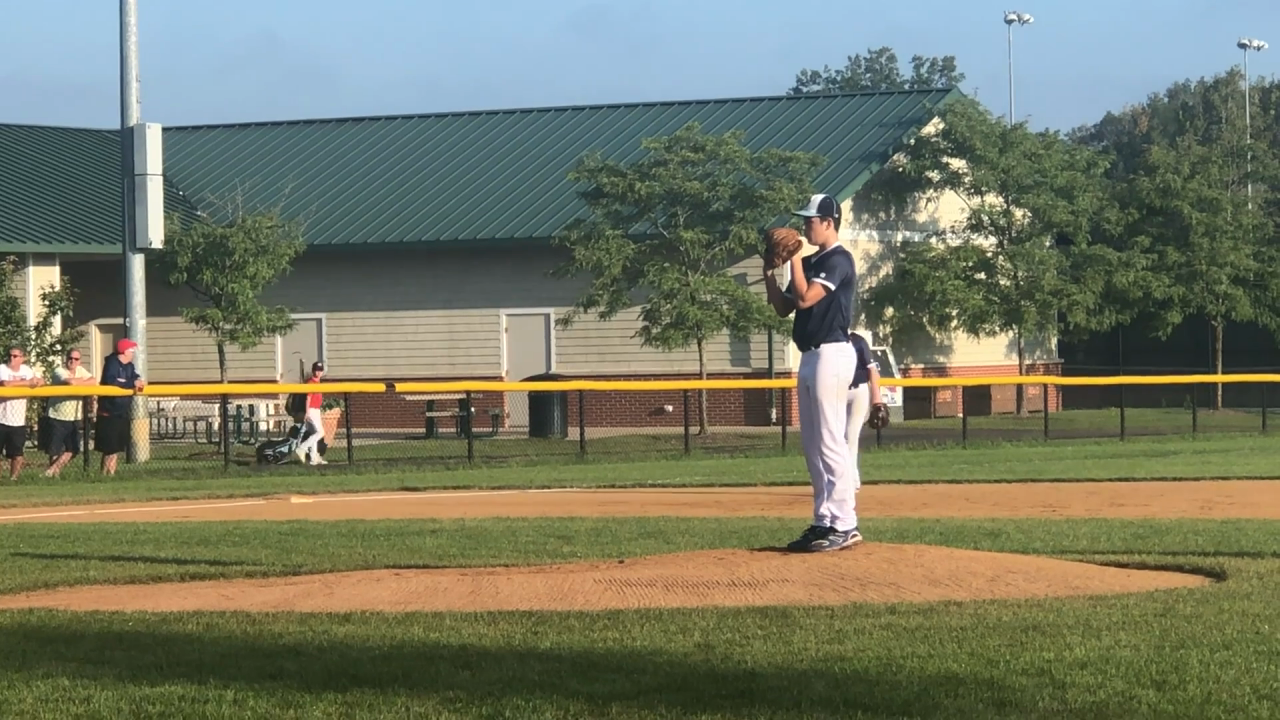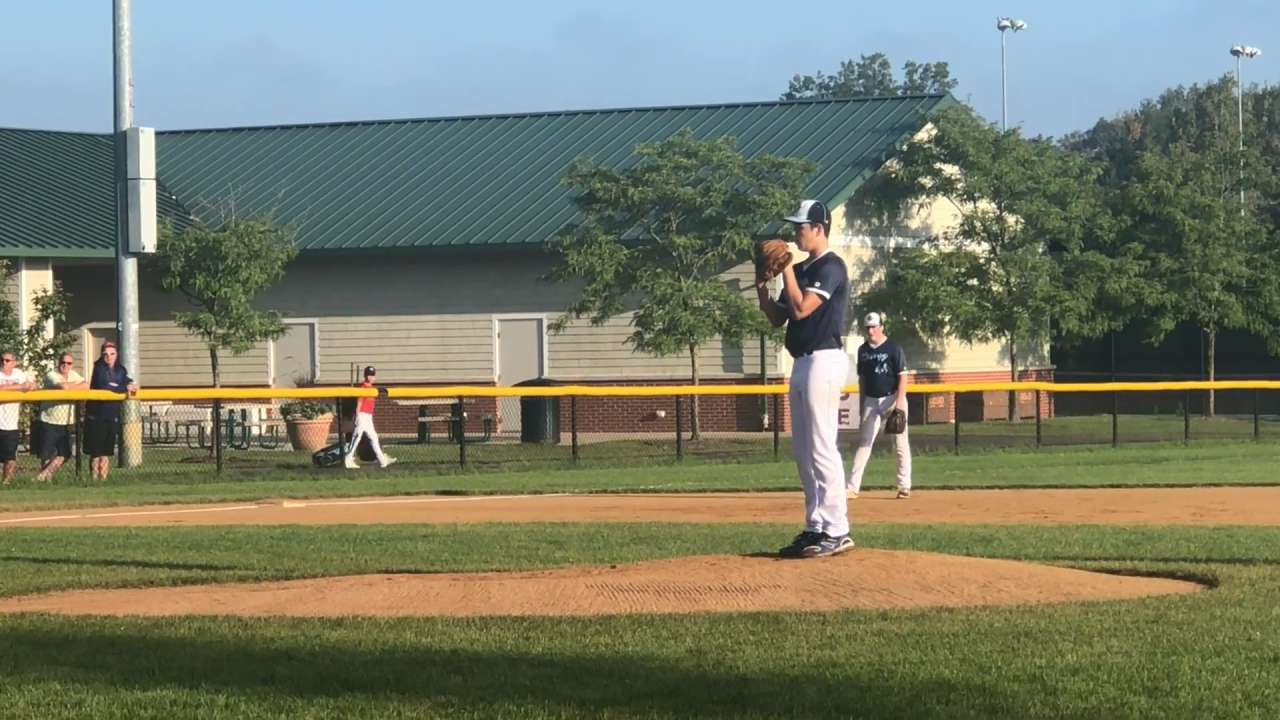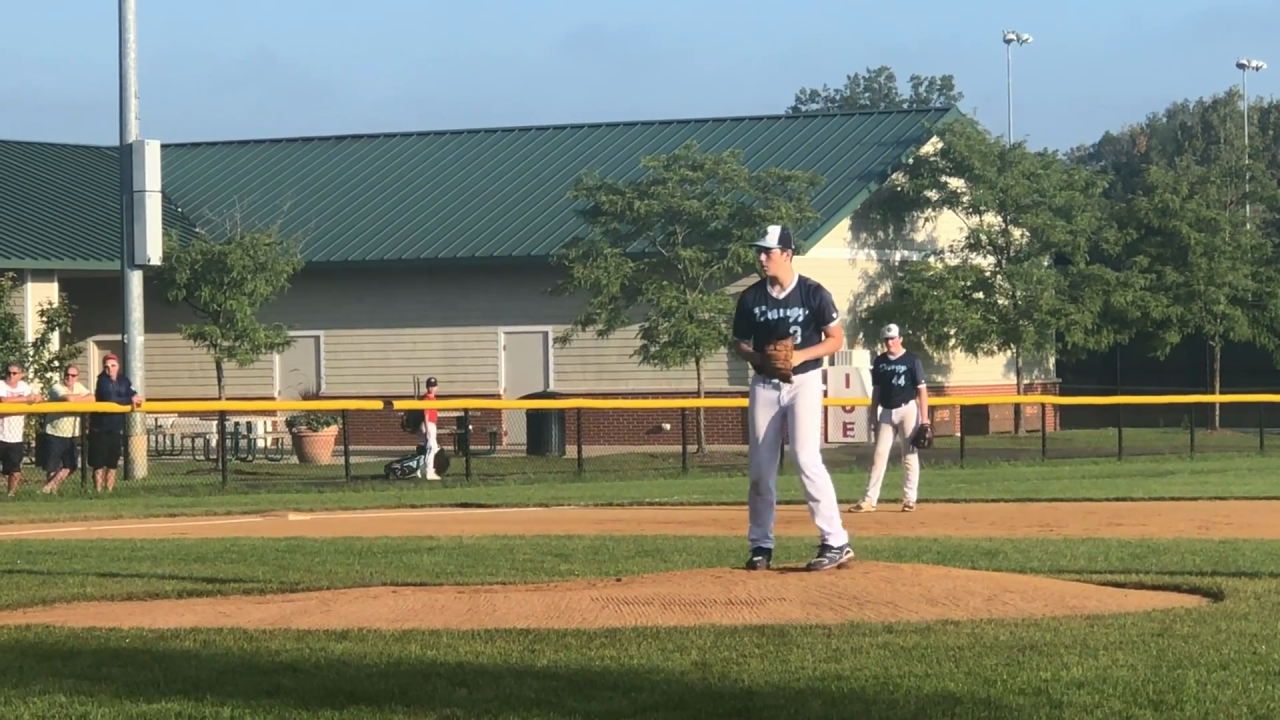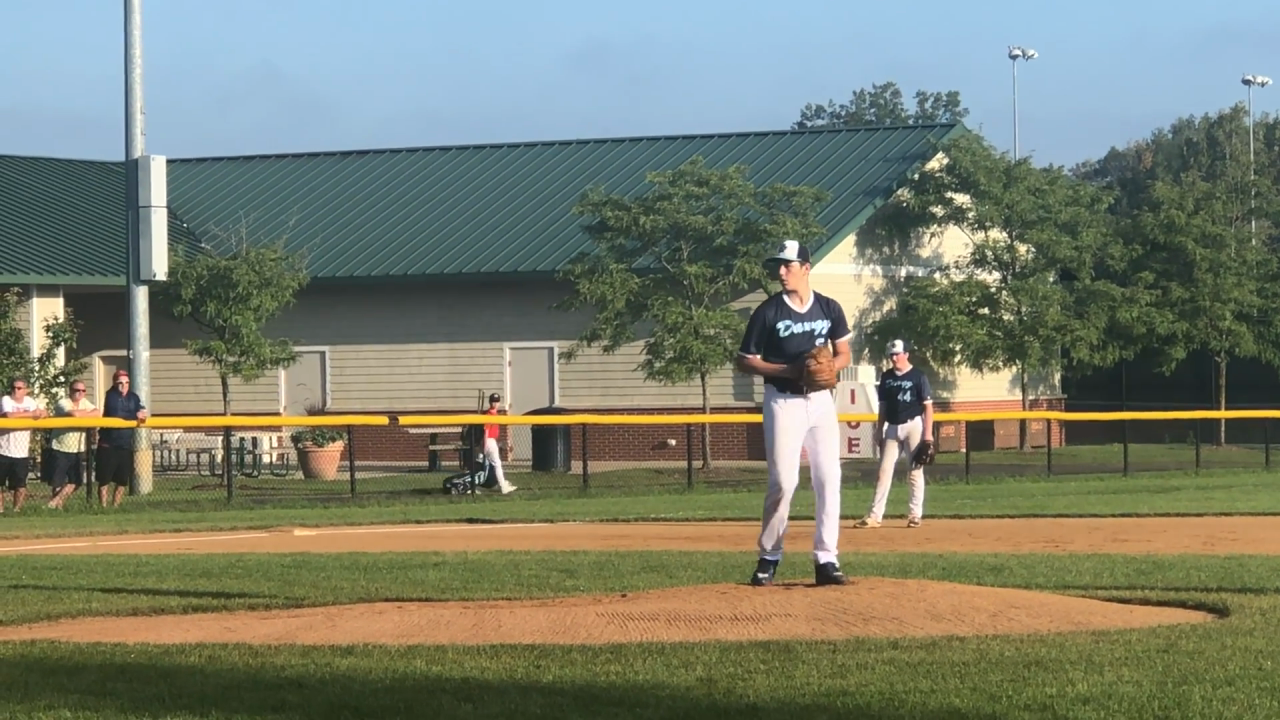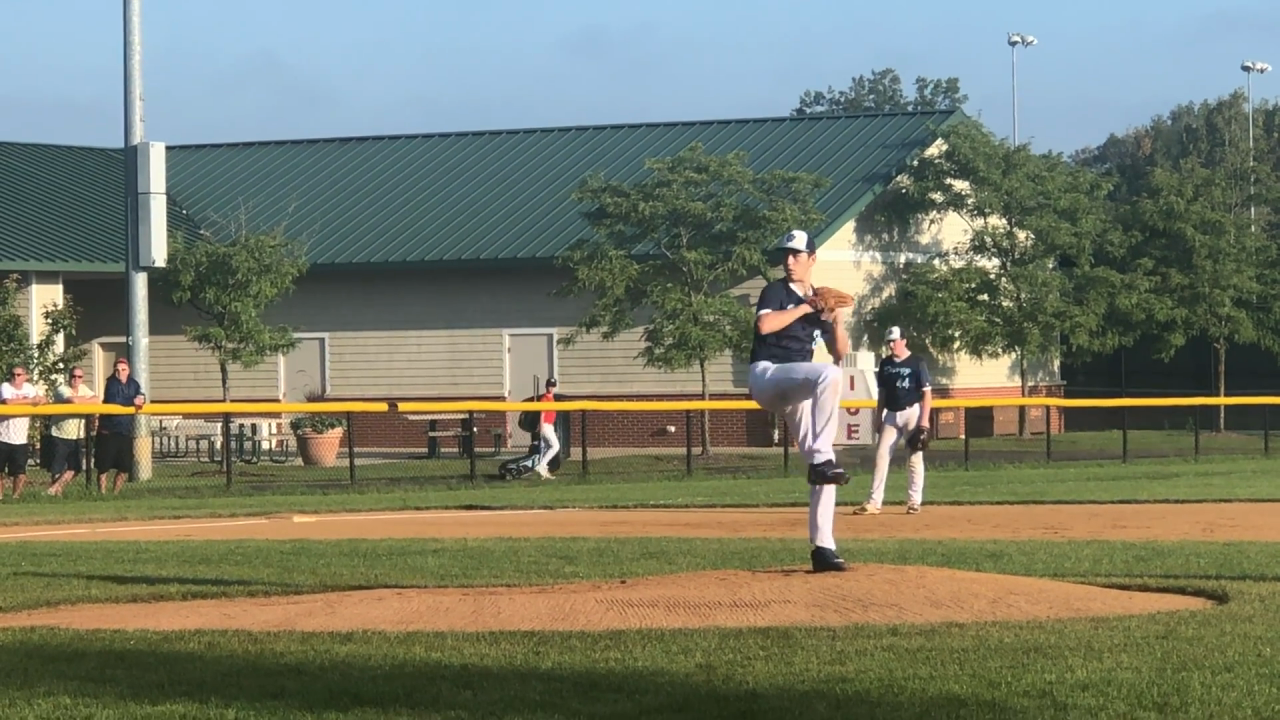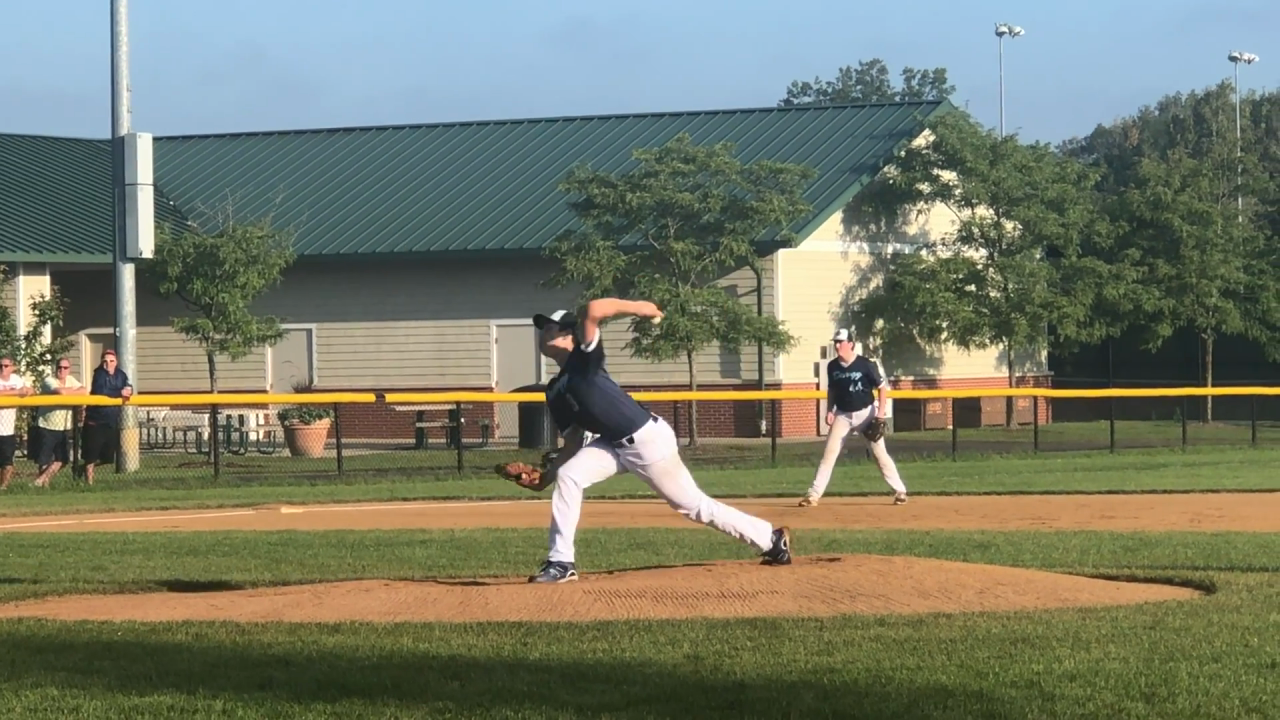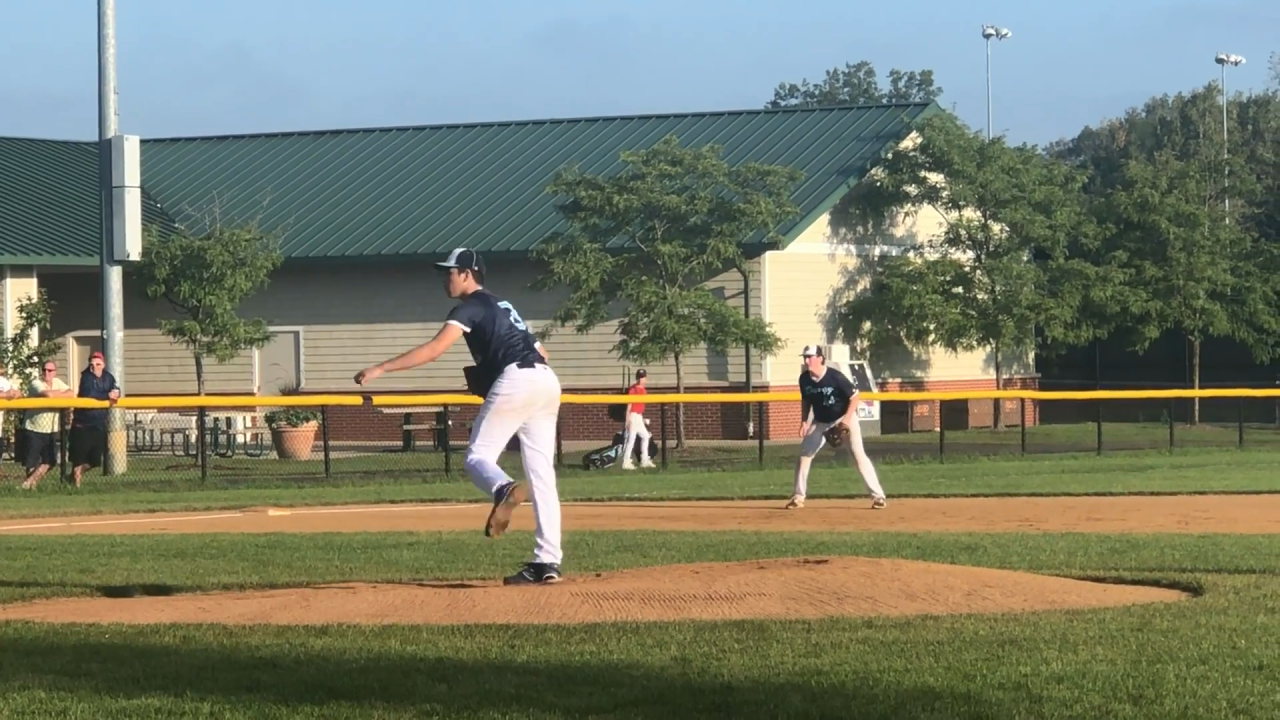
dt=0.7s
person 1, frame 1
left shoulder: (838, 259)
right shoulder: (810, 262)
left elbow: (804, 298)
right elbow: (783, 307)
left wrist: (794, 258)
right wrist: (769, 270)
left hip: (830, 356)
right hip: (810, 357)
left knee: (830, 442)
right knee: (812, 444)
left ankle: (845, 525)
right ankle: (824, 521)
person 1, frame 2
left shoulder: (830, 266)
right shoulder: (801, 270)
left elbow: (802, 309)
right elbow: (778, 318)
left wrist: (784, 270)
right wrist: (762, 282)
left hip: (823, 363)
right hip: (801, 364)
left knee: (821, 448)
right knee: (804, 452)
left ankle: (837, 532)
right ankle: (815, 528)
person 1, frame 3
left shoulder: (813, 293)
right shoulder: (751, 297)
left elbow: (836, 340)
right elbow: (740, 344)
left wrist: (800, 355)
right wrist: (758, 359)
left hip: (803, 383)
right hip: (765, 386)
left knee: (807, 459)
right knee: (761, 468)
left ankle: (836, 542)
right ankle: (761, 544)
person 1, frame 4
left shoulder: (830, 308)
right shoulder: (767, 311)
left elbow: (844, 354)
right elbow: (745, 361)
right wrist: (788, 369)
left hip: (821, 398)
right hip: (783, 400)
left knee: (830, 477)
right knee: (781, 481)
left ankle: (826, 560)
right ankle: (769, 555)
person 1, frame 5
right shoulder: (775, 291)
left elbow: (841, 352)
right elbow: (764, 326)
left wrist: (835, 320)
right wrist: (805, 307)
left hip: (800, 389)
right hip: (767, 377)
right knee: (830, 377)
left ankle: (823, 547)
right ankle: (823, 461)
person 1, frame 6
left shoulder: (584, 356)
right shoulder: (555, 391)
left elbow: (594, 309)
right elbow: (573, 442)
left wrist: (635, 307)
right wrist: (551, 465)
left hip: (645, 442)
right hip: (616, 444)
left knee: (693, 505)
right knee: (567, 478)
left ankle: (769, 538)
right ankle: (560, 563)
person 1, frame 7
left shoulder: (470, 308)
right shoulder: (502, 306)
left elbow: (433, 349)
right elbow: (540, 352)
left wrist: (380, 368)
left hip: (515, 380)
right hip: (545, 381)
left knee: (477, 459)
right knee: (542, 476)
left ankle: (504, 491)
right ankle: (547, 561)
